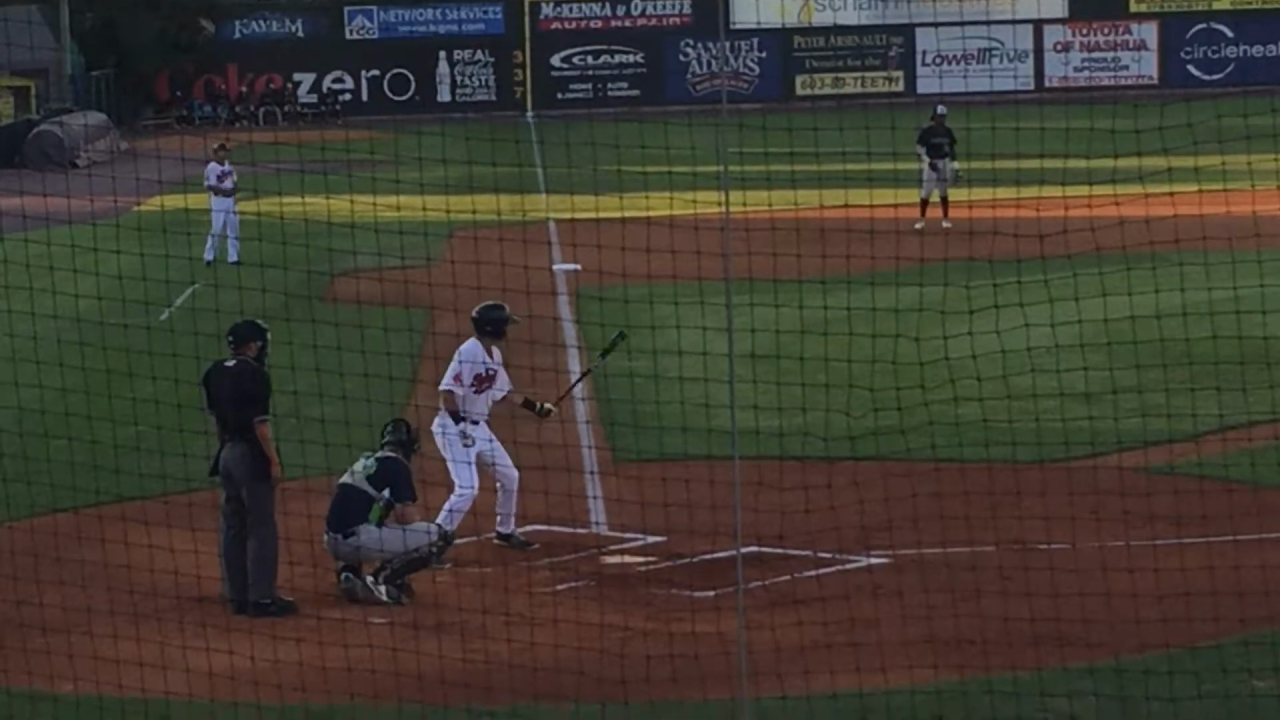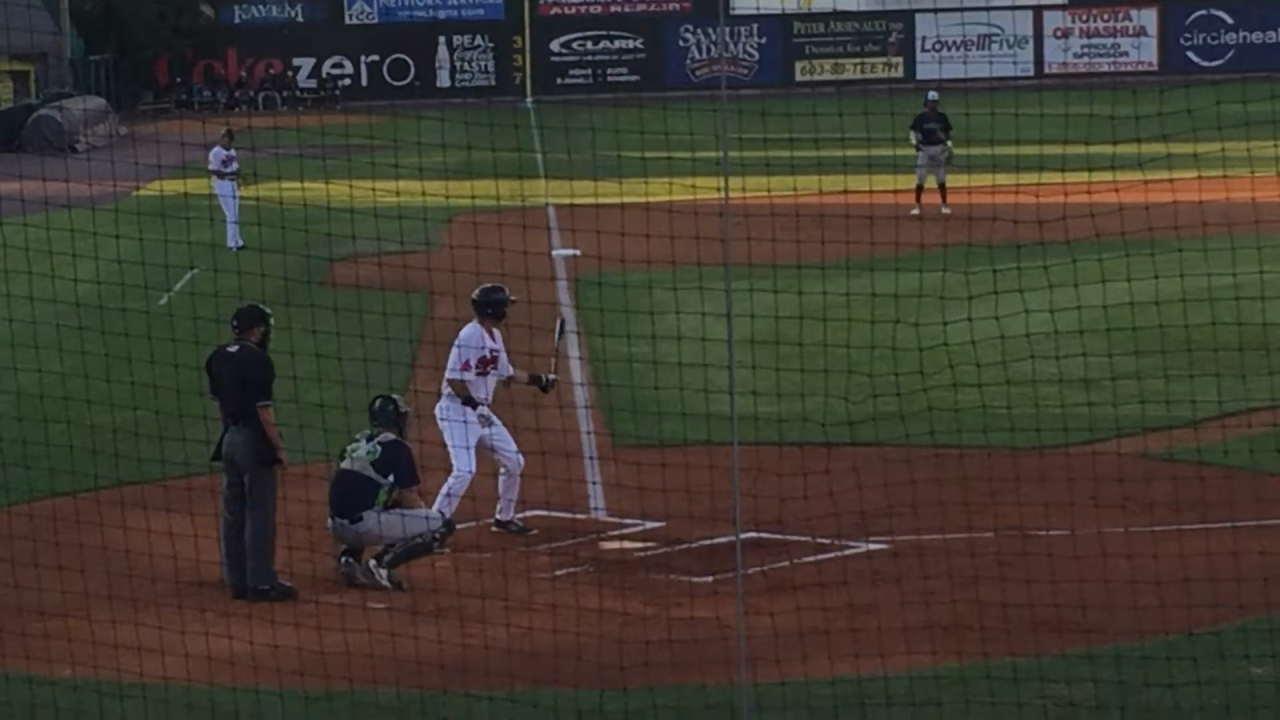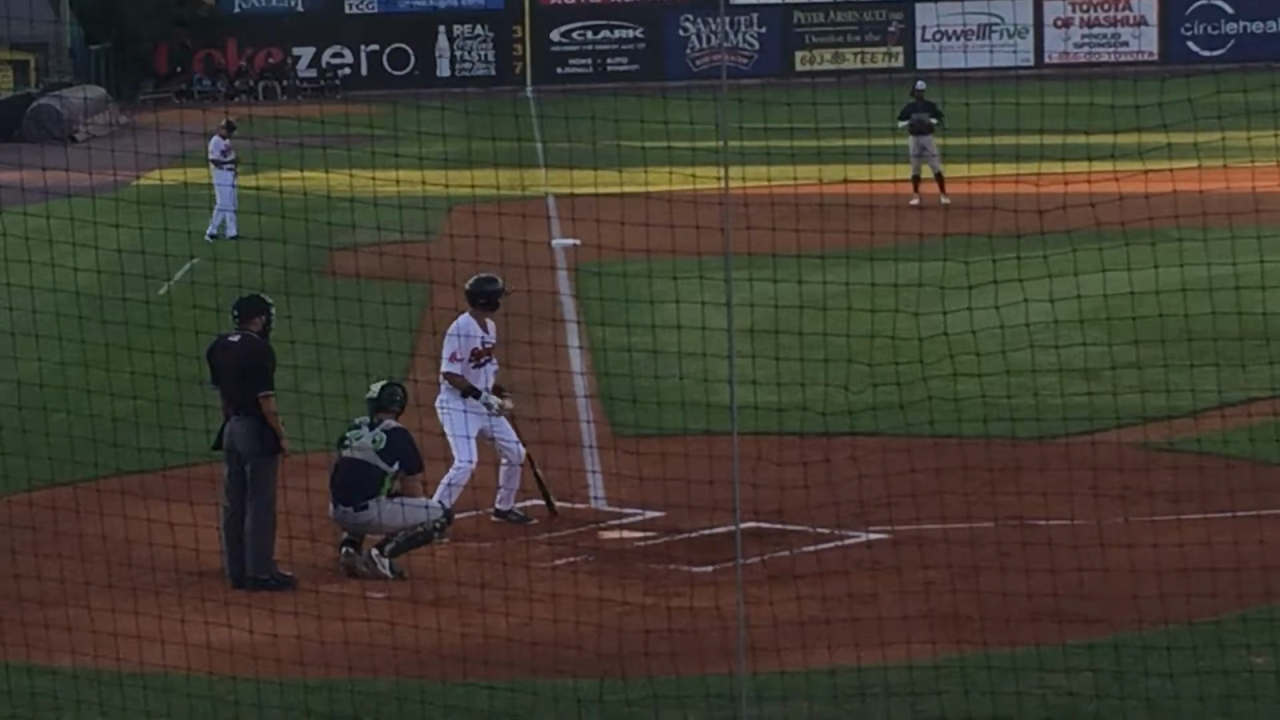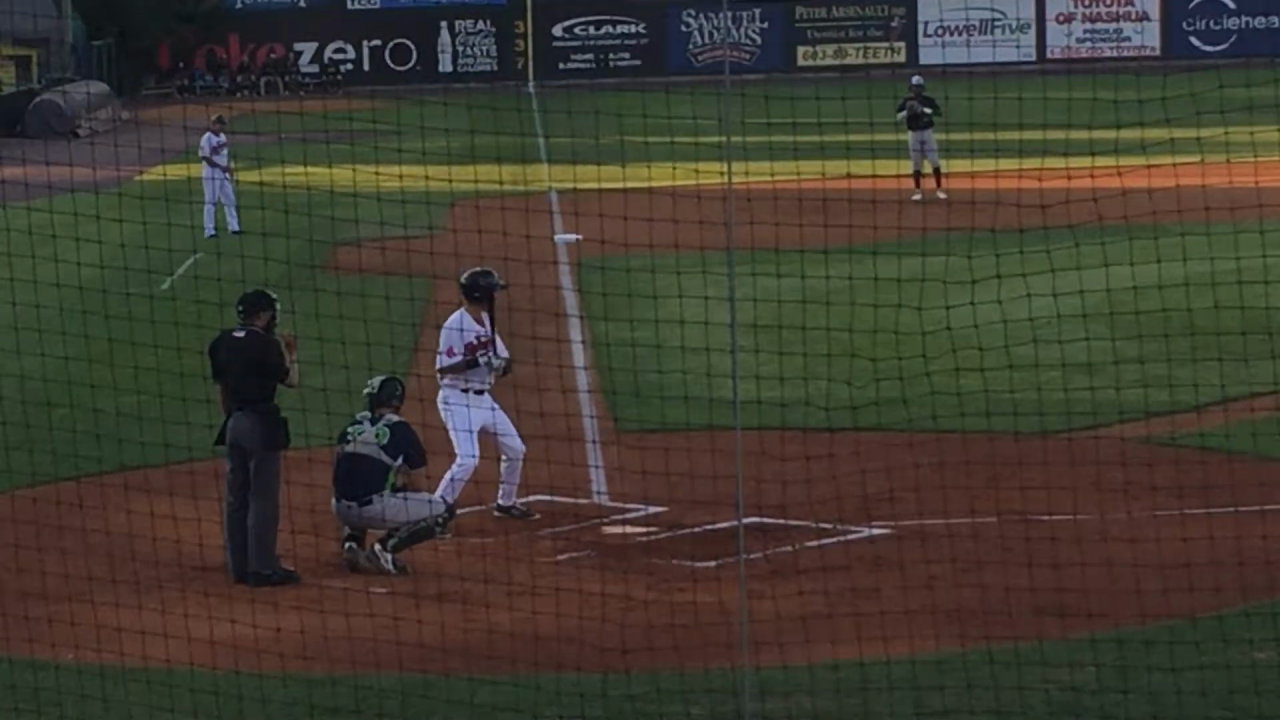
dt=0.4s
person 1, frame 1
left shoulder: (214, 372)
right shoulder: (254, 374)
left elbow: (216, 417)
right elbow: (260, 423)
right wrist: (274, 461)
left hip: (227, 454)
right hip: (251, 456)
left knee: (232, 527)
right knee: (261, 528)
left ankle: (238, 595)
right ankle: (262, 597)
person 1, frame 2
left shoulder: (218, 357)
right shoulder: (257, 359)
left elbow: (219, 401)
right elbow: (263, 409)
right wrist: (279, 447)
left hip: (230, 439)
right hip: (254, 441)
left knee: (233, 513)
right knee: (259, 513)
left ankle: (237, 580)
right ankle: (261, 582)
person 1, frame 3
left shoulder: (219, 346)
right shoulder: (259, 349)
left elbow: (221, 391)
right elbow: (265, 400)
right wrist: (281, 434)
left hip: (231, 429)
right hip: (256, 431)
left knee: (233, 502)
right knee: (260, 503)
left ankle: (237, 570)
right ankle: (260, 572)
person 1, frame 4
left shoulder: (222, 342)
right shoulder: (266, 344)
left elbow: (222, 387)
right elbow: (290, 380)
right wrist: (290, 353)
left hip: (234, 423)
right hip: (261, 424)
left knee: (235, 496)
right knee: (263, 498)
left ankle: (239, 566)
right ankle: (262, 567)
person 2, frame 1
left shoulder: (494, 354)
right shoulder: (468, 352)
left elbow: (503, 390)
right elbow: (446, 391)
left wrist: (535, 407)
right wrist: (460, 423)
left hip: (478, 427)
right hip: (453, 428)
left knee: (509, 477)
right knee: (467, 490)
left ankle: (505, 531)
person 2, frame 2
left shoulder: (495, 336)
right shoulder: (470, 336)
left elbow: (505, 374)
right elbow: (454, 379)
left wrist: (539, 380)
right wrist: (475, 407)
left hip: (481, 411)
right hip: (457, 411)
left knee: (514, 462)
right knee: (464, 472)
left ankle: (504, 518)
person 2, frame 3
left shoulder: (490, 326)
right shoulder: (460, 329)
right elbow: (449, 373)
left wrist: (499, 394)
right wrist: (480, 395)
left hip: (483, 404)
right hip: (456, 404)
left knee: (515, 453)
right knee: (466, 464)
left ankle: (503, 507)
person 2, frame 4
left shoulder: (487, 320)
right shoulder: (455, 324)
left elbow: (505, 367)
right elbow: (444, 368)
left wrist: (501, 363)
right wrist: (478, 361)
left hip: (483, 398)
right hip: (458, 399)
left knee: (515, 449)
right knee: (468, 459)
left ankle: (506, 503)
person 3, frame 1
left shoulder: (363, 462)
right shoulder: (396, 465)
right elbow: (404, 517)
left hip: (333, 542)
right hip: (357, 539)
right knee: (440, 537)
left ankle: (348, 575)
right ankle: (379, 582)
person 3, frame 2
left shoulder: (358, 442)
right shoulder: (396, 447)
right elbow: (410, 501)
right wrist: (426, 513)
left hip: (337, 526)
right hip: (364, 525)
right knee: (442, 525)
left ankle: (349, 559)
right ankle: (380, 565)
person 3, frame 3
left shoulder: (353, 429)
right shoulder: (399, 435)
right elbow: (414, 491)
left hip: (338, 513)
right hip: (368, 512)
right knee: (441, 515)
left ankle: (349, 548)
right ankle: (382, 553)
person 3, frame 4
left shoulder: (352, 425)
right shoulder: (401, 430)
left hip: (341, 508)
right hip: (373, 508)
right knee: (443, 511)
left ankle: (352, 543)
right ankle: (385, 548)
